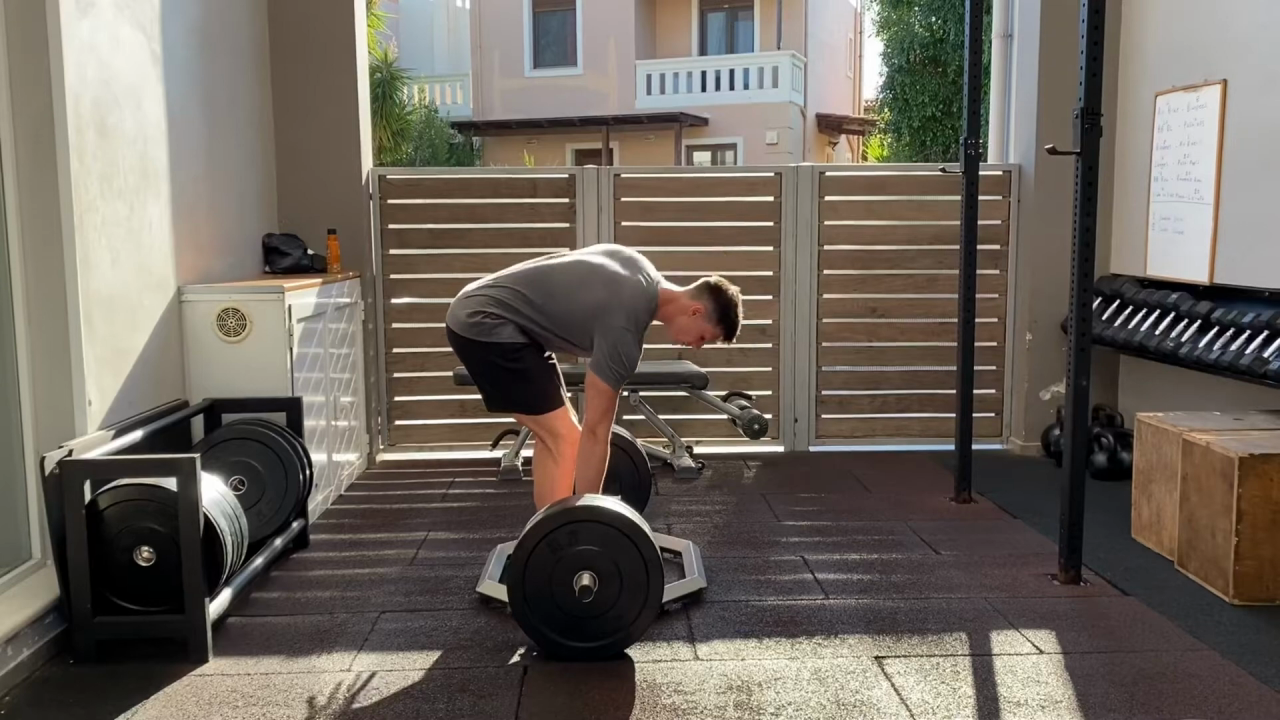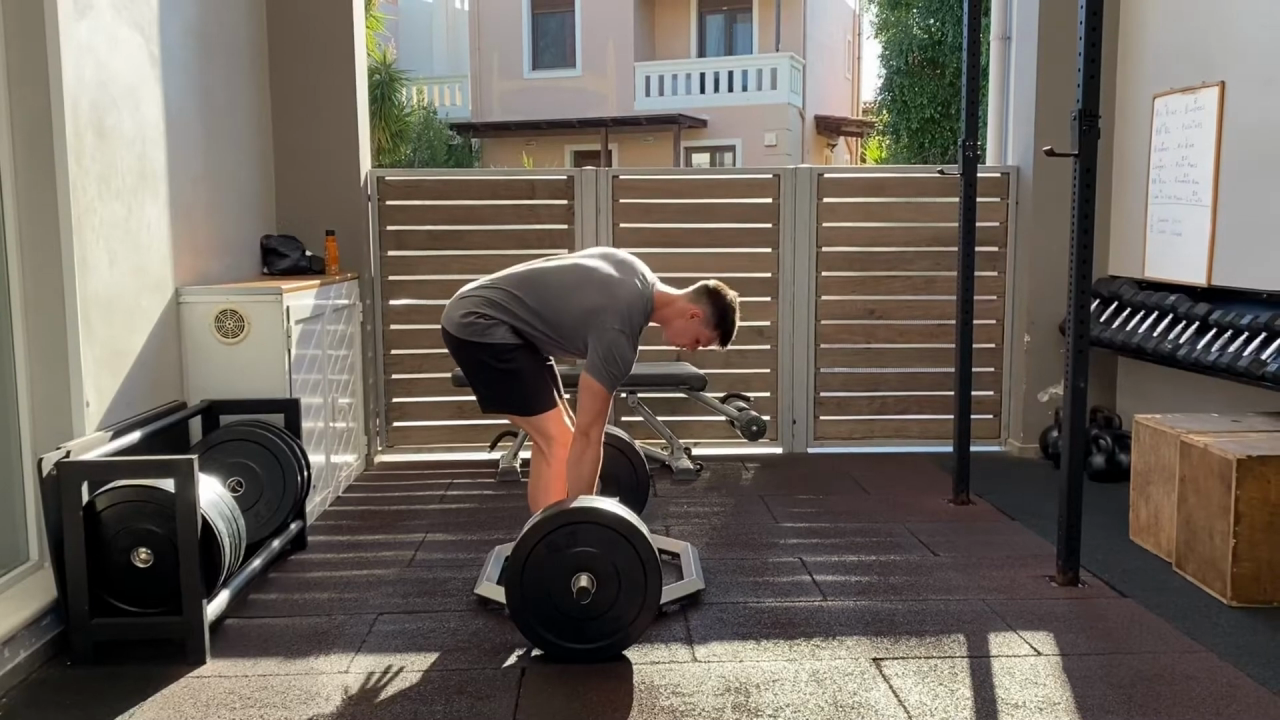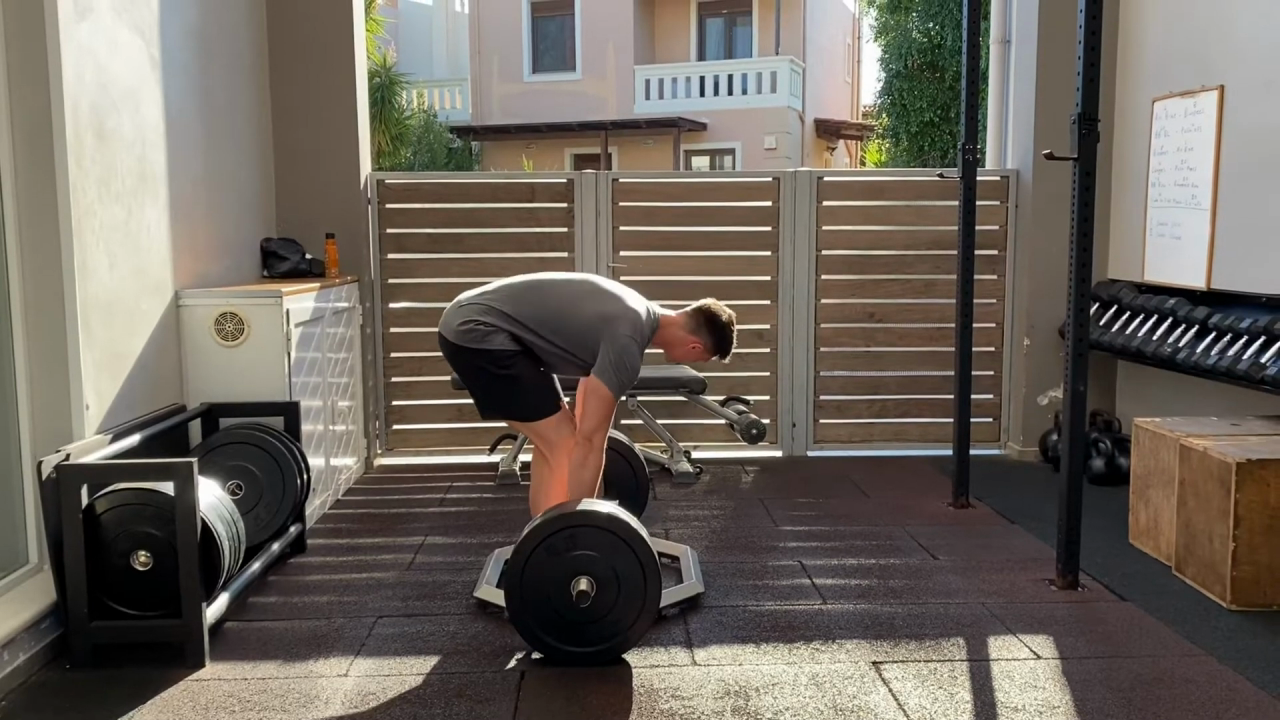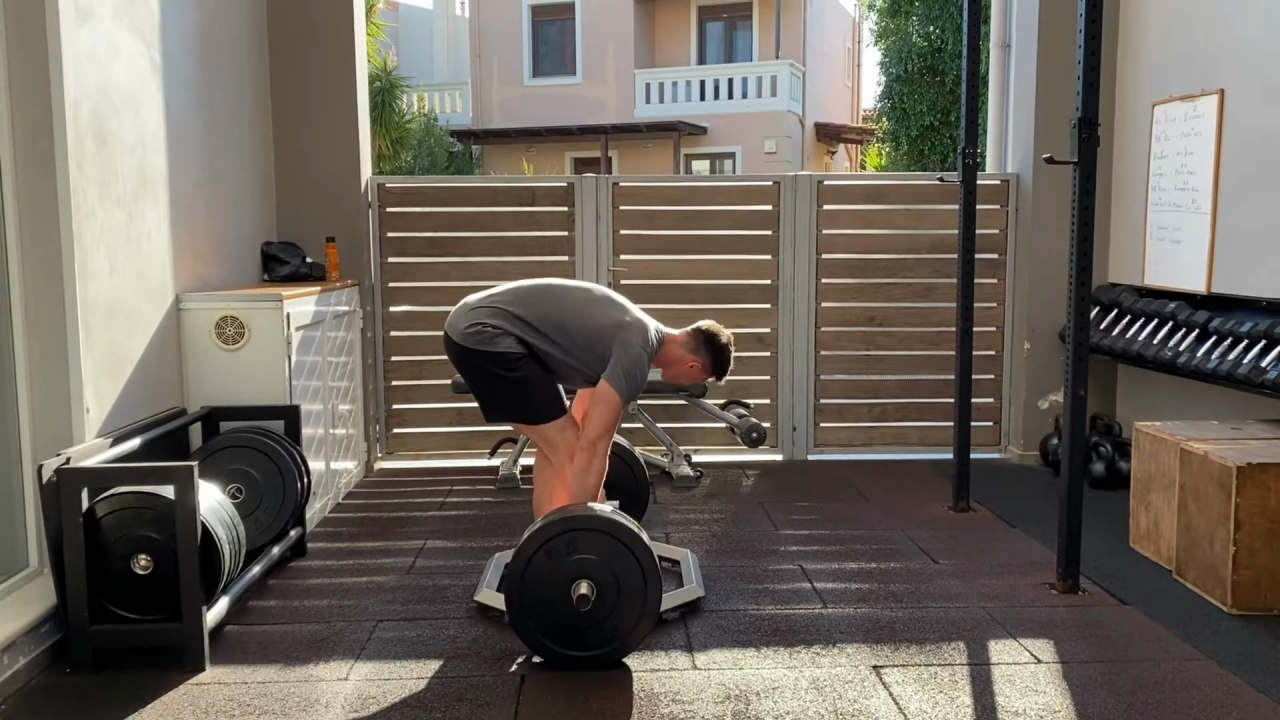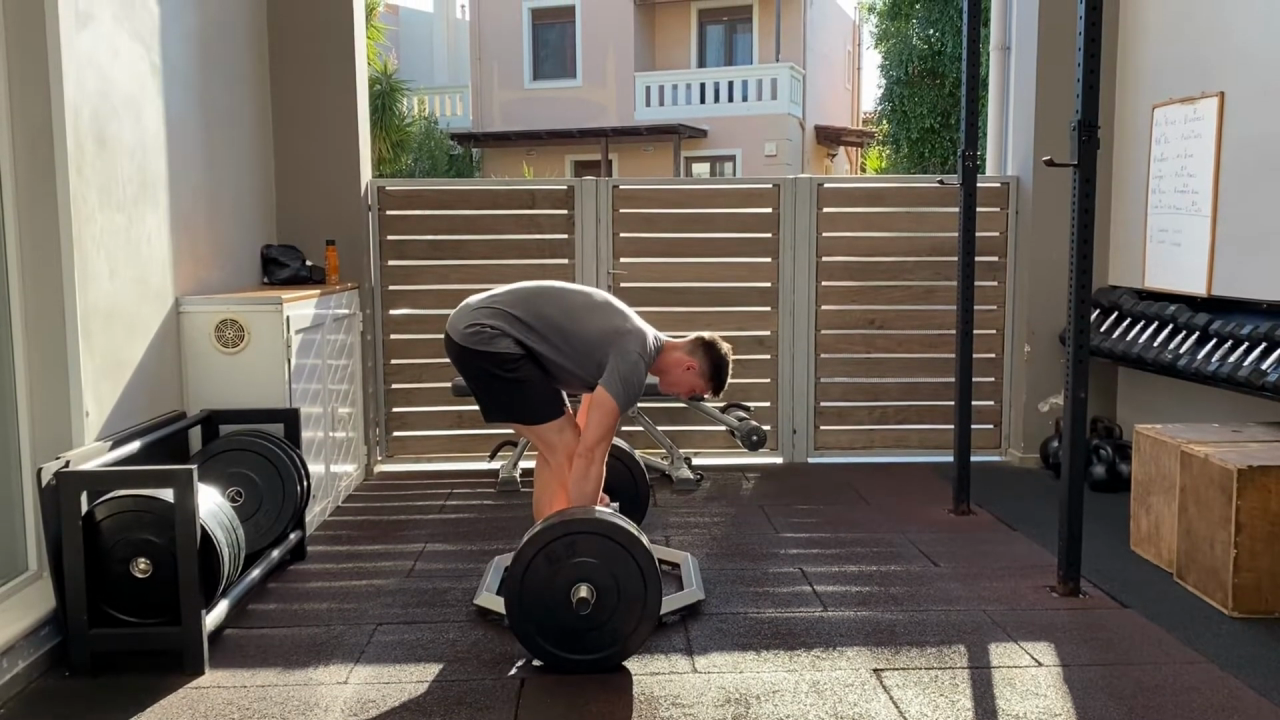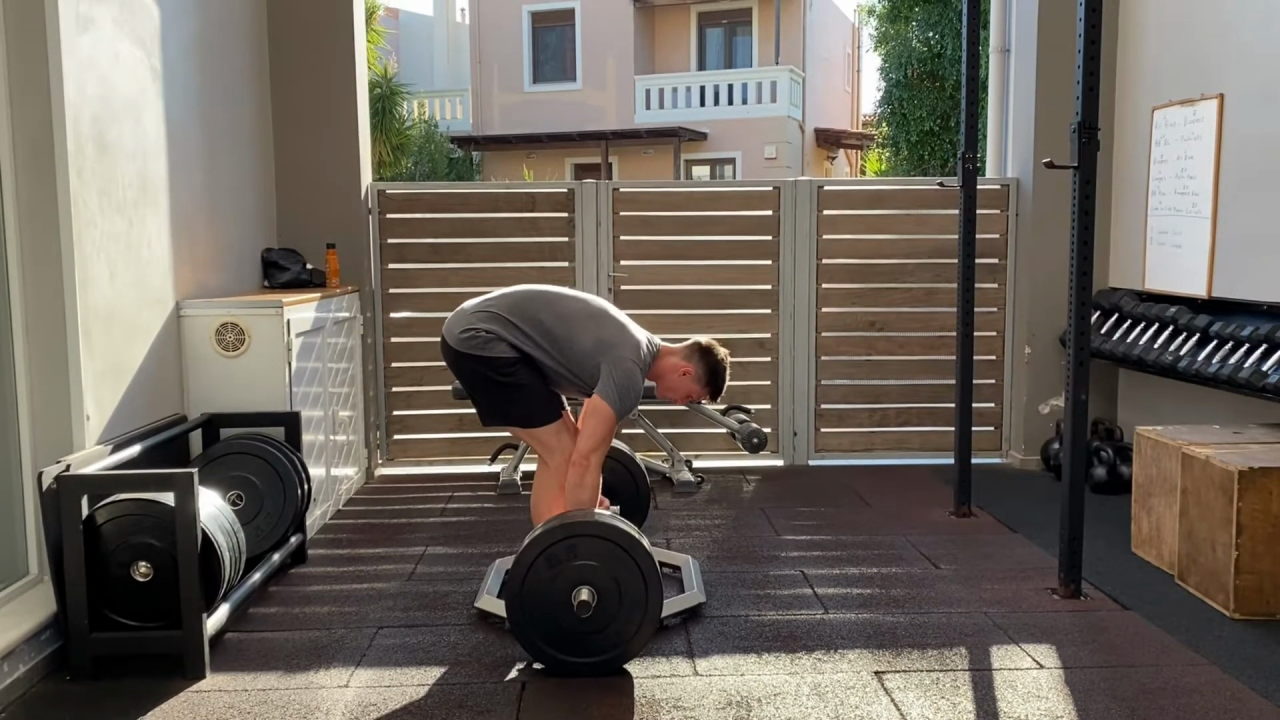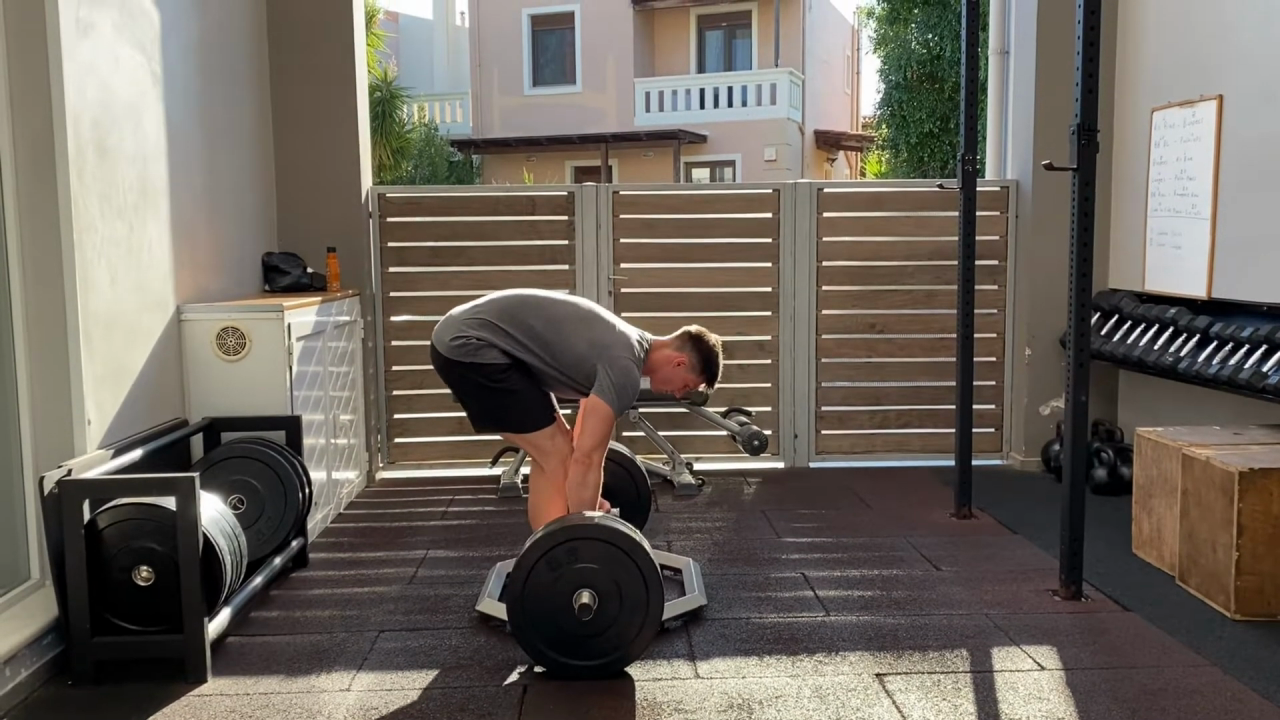
dt=0.5s
person 1, frame 1
left shoulder: (641, 272)
right shoulder: (623, 329)
right elbow: (596, 432)
left hip: (482, 314)
right hip: (484, 322)
left knee: (555, 435)
right knee: (565, 439)
person 1, frame 2
left shoulder: (637, 275)
right shoulder: (617, 332)
right elbow: (588, 435)
left hip: (479, 316)
right hip: (479, 323)
left knee: (553, 437)
right knee: (558, 441)
person 1, frame 3
left shoulder: (634, 315)
right shoulder: (628, 342)
right elbow: (589, 440)
left hip: (472, 324)
right hip: (475, 331)
left knee: (555, 439)
right knee: (560, 445)
person 1, frame 4
left shoulder: (635, 333)
right shoulder: (636, 353)
left elbow: (583, 423)
right elbow: (593, 446)
left wrist: (587, 492)
left hip: (477, 326)
right hip: (483, 332)
left knee: (557, 444)
right knee: (565, 449)
person 1, frame 5
left shoulder: (635, 343)
right shoulder: (633, 360)
left elbow: (588, 434)
right elbow: (590, 452)
left wrist: (588, 494)
left hip: (479, 328)
right hip: (481, 333)
left knee: (558, 444)
right knee: (563, 449)
person 1, frame 6
left shoulder: (635, 348)
right shoulder: (629, 369)
right elbow: (584, 460)
left wrist: (588, 496)
left hip: (478, 332)
right hip: (479, 337)
left knee: (560, 448)
right knee: (562, 453)
person 1, frame 7
left shoulder: (626, 346)
right shoulder: (624, 369)
left elbow: (583, 442)
right elbow: (586, 459)
left wrist: (588, 502)
left hip: (469, 339)
right hip: (469, 344)
left knee: (552, 452)
right knee: (556, 457)
